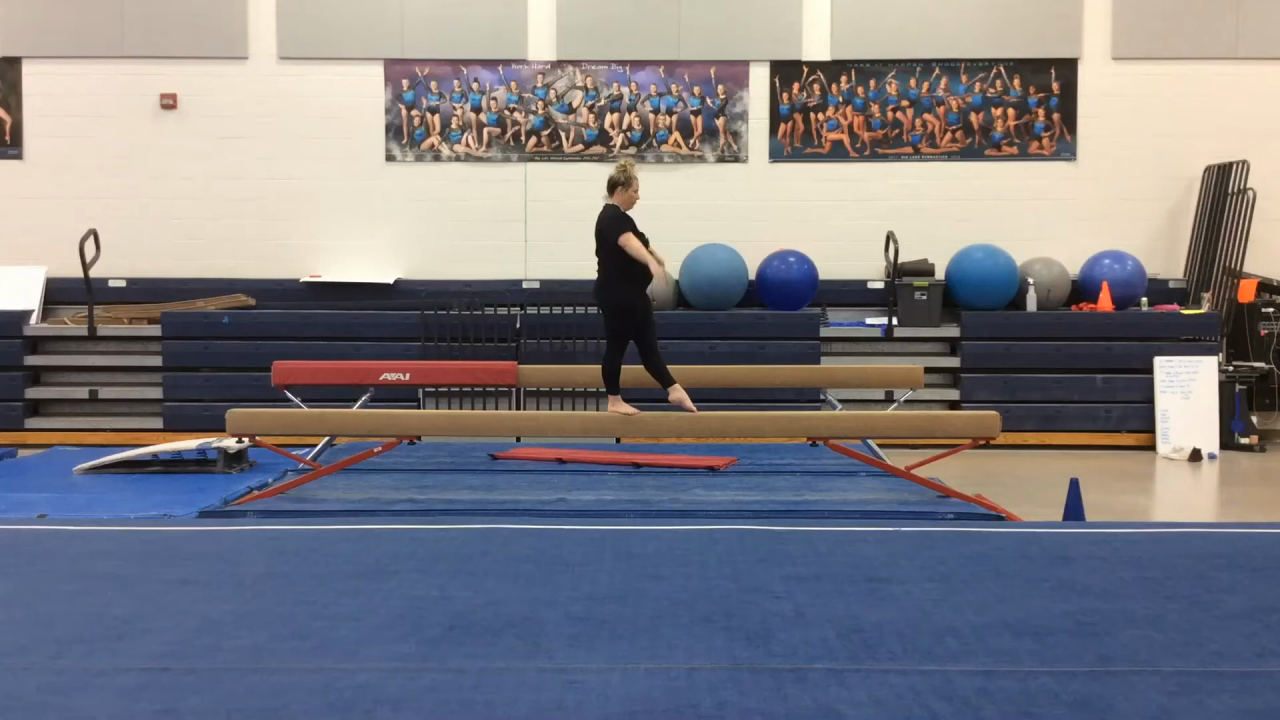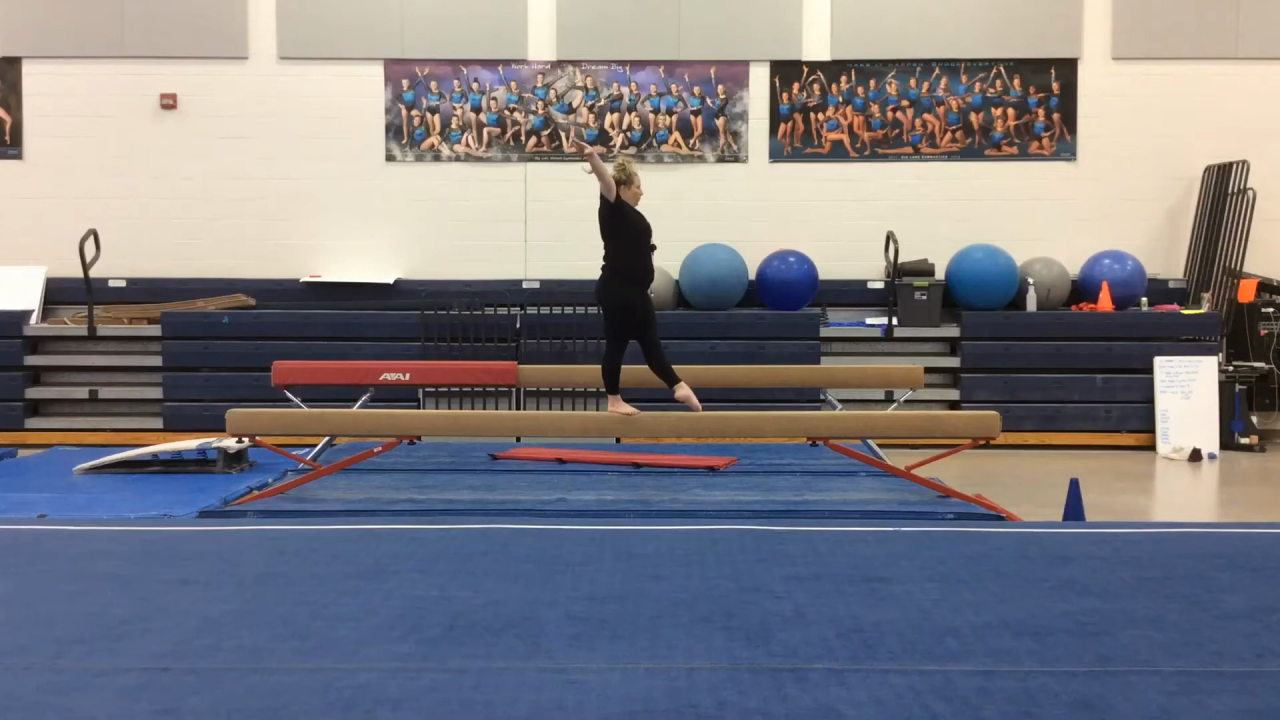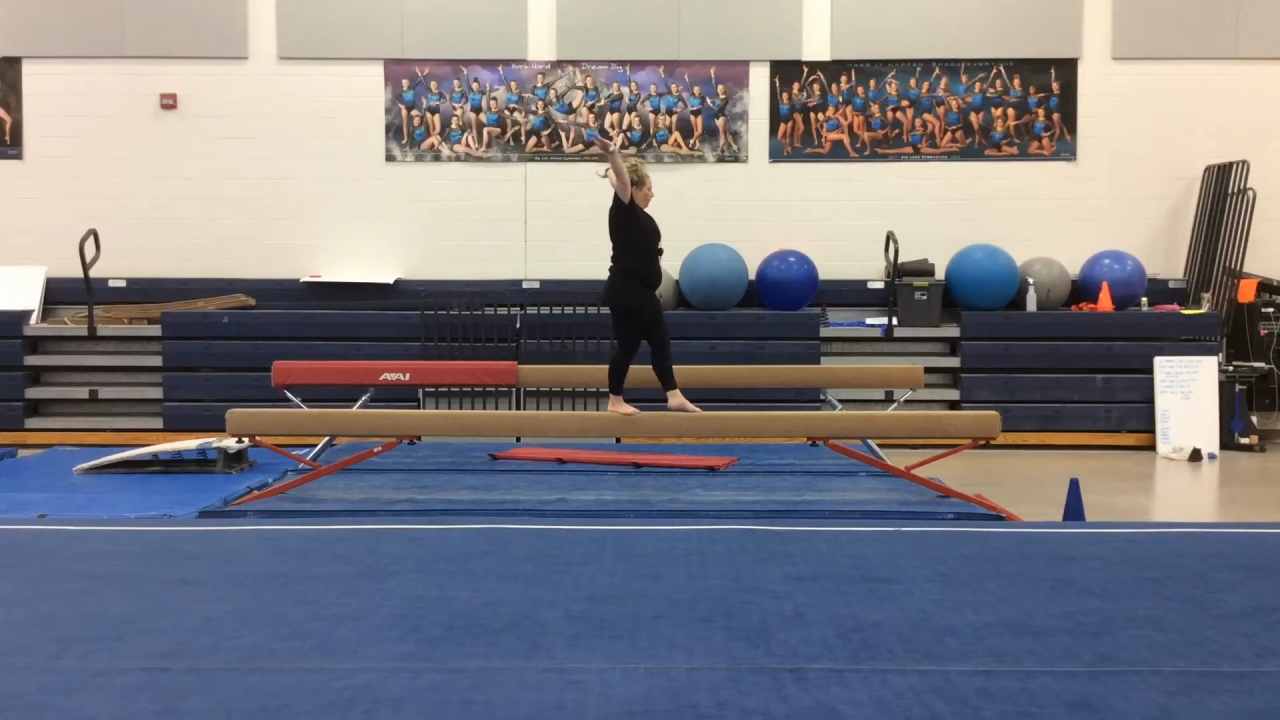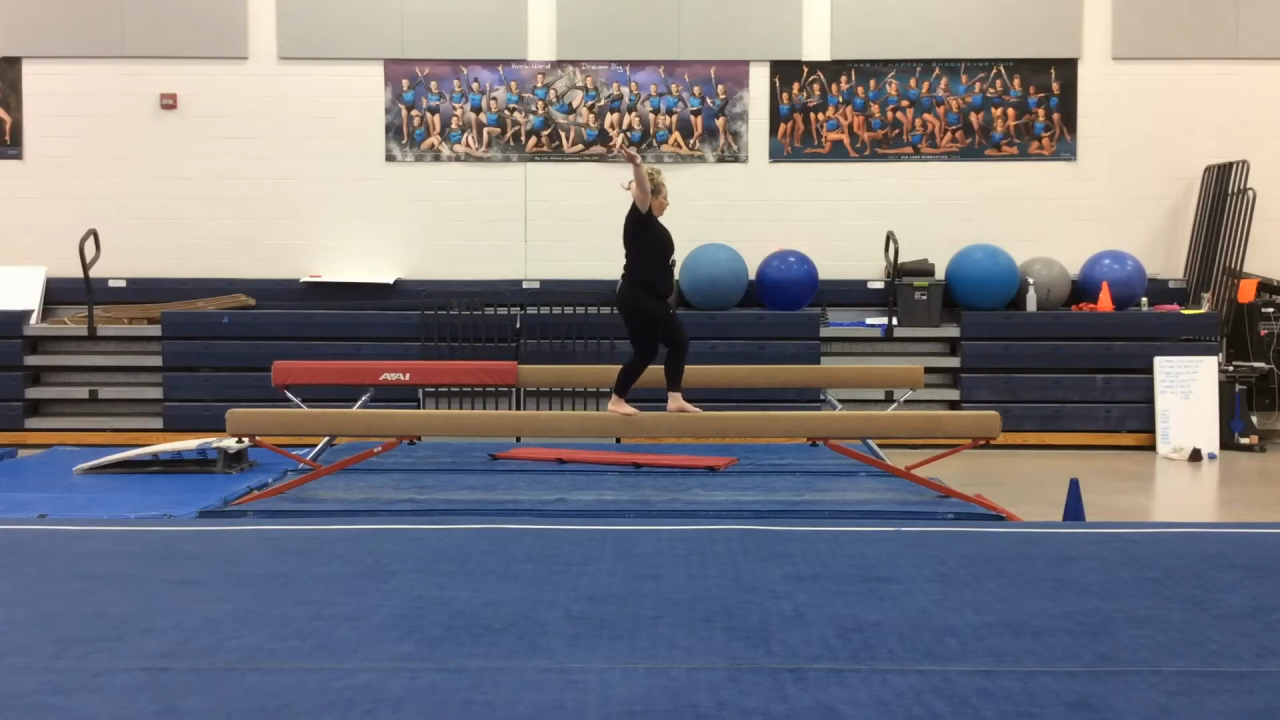
dt=0.5s
person 1, frame 1
left shoulder: (619, 217)
right shoulder: (611, 217)
left elbow: (633, 240)
right elbow: (629, 243)
left wrist: (654, 255)
right wrist: (652, 262)
left hip: (632, 293)
right hip: (616, 294)
left knee: (648, 345)
right knee: (617, 346)
left ankle: (674, 391)
right ankle: (614, 401)
person 1, frame 2
left shoulder: (627, 212)
right shoulder: (613, 209)
left elbow: (613, 181)
right elbow: (607, 182)
left wrist: (596, 163)
right wrist: (592, 157)
left hip: (636, 292)
right hip: (616, 292)
left knee: (651, 343)
right knee: (616, 345)
left ankle: (679, 388)
right ankle: (614, 401)
person 1, frame 3
left shoulder: (636, 213)
right shoulder: (624, 211)
left elbow: (621, 182)
right elbow: (624, 182)
left wrist: (612, 172)
right wrist: (613, 154)
left hip: (641, 292)
right hip: (625, 291)
left knee: (660, 341)
right knee: (627, 345)
left ankle: (674, 397)
right ankle: (615, 401)
person 1, frame 4
left shoulder: (650, 223)
right shoulder: (640, 220)
left elbow: (642, 192)
right elbow: (643, 192)
left wrist: (635, 186)
right wrist: (637, 165)
left hip: (653, 299)
right hip: (637, 298)
left knee: (679, 343)
right knee: (645, 352)
left ankle: (675, 400)
right ankle: (616, 400)
